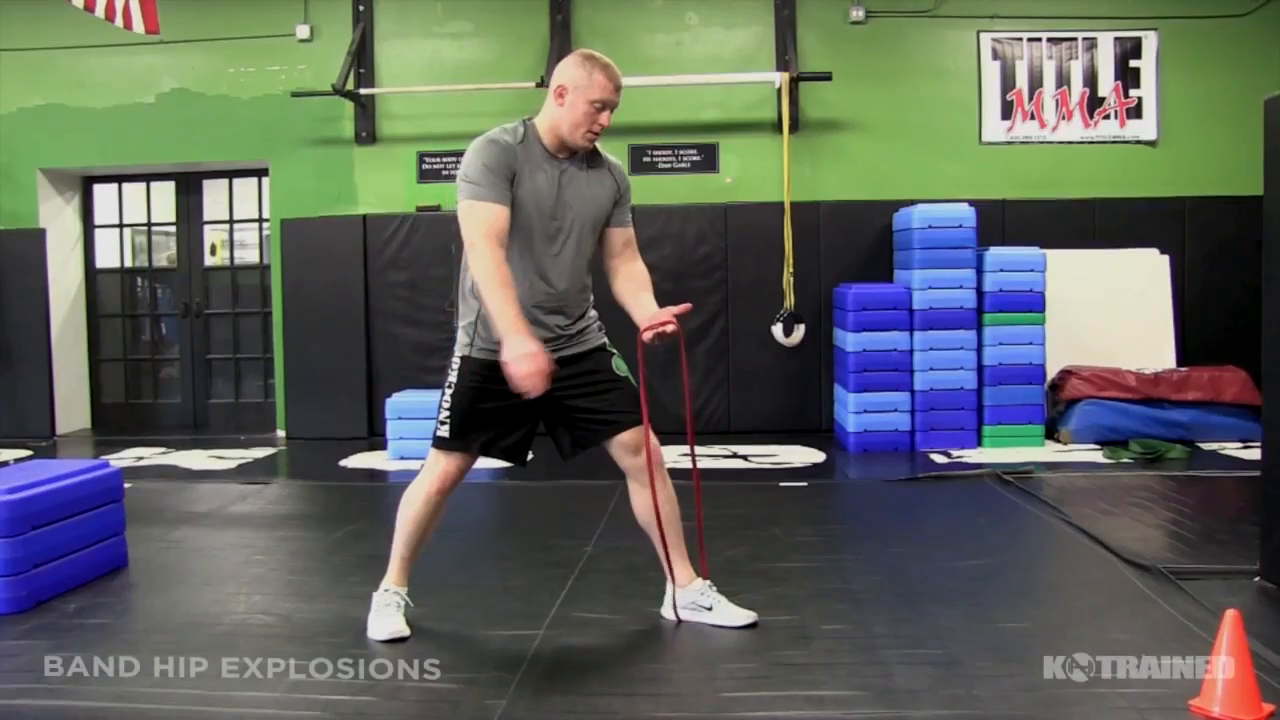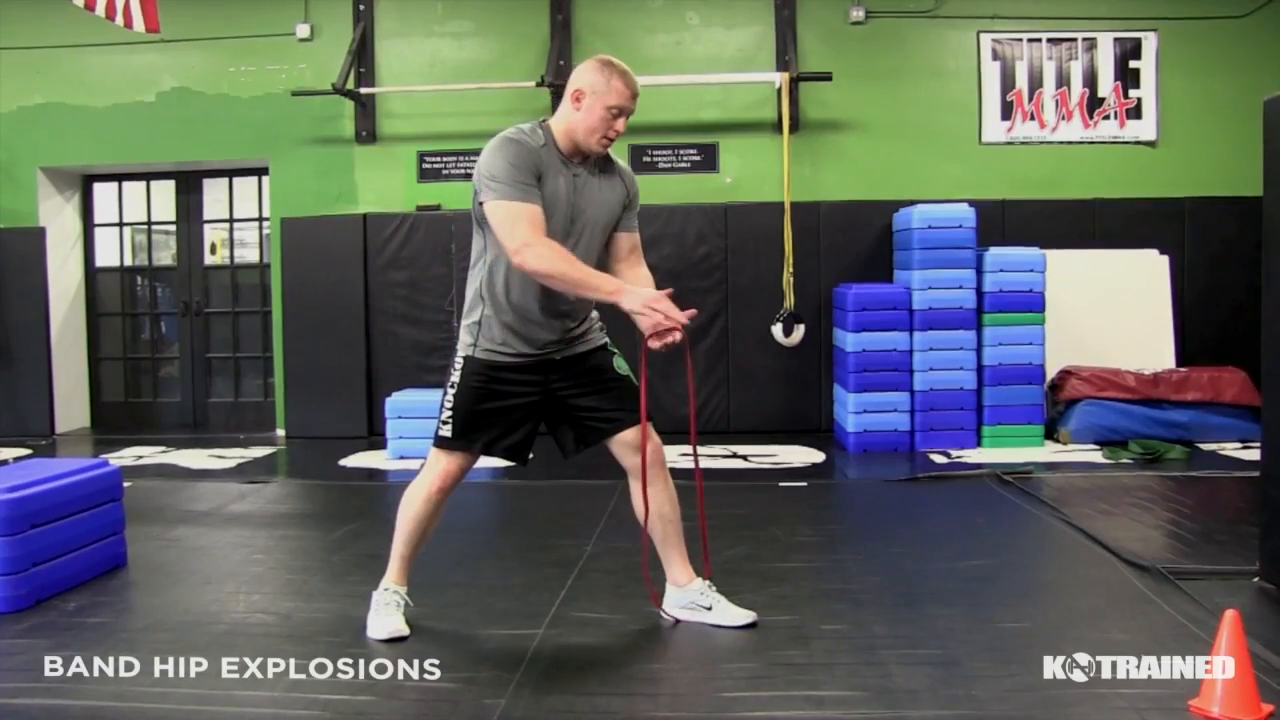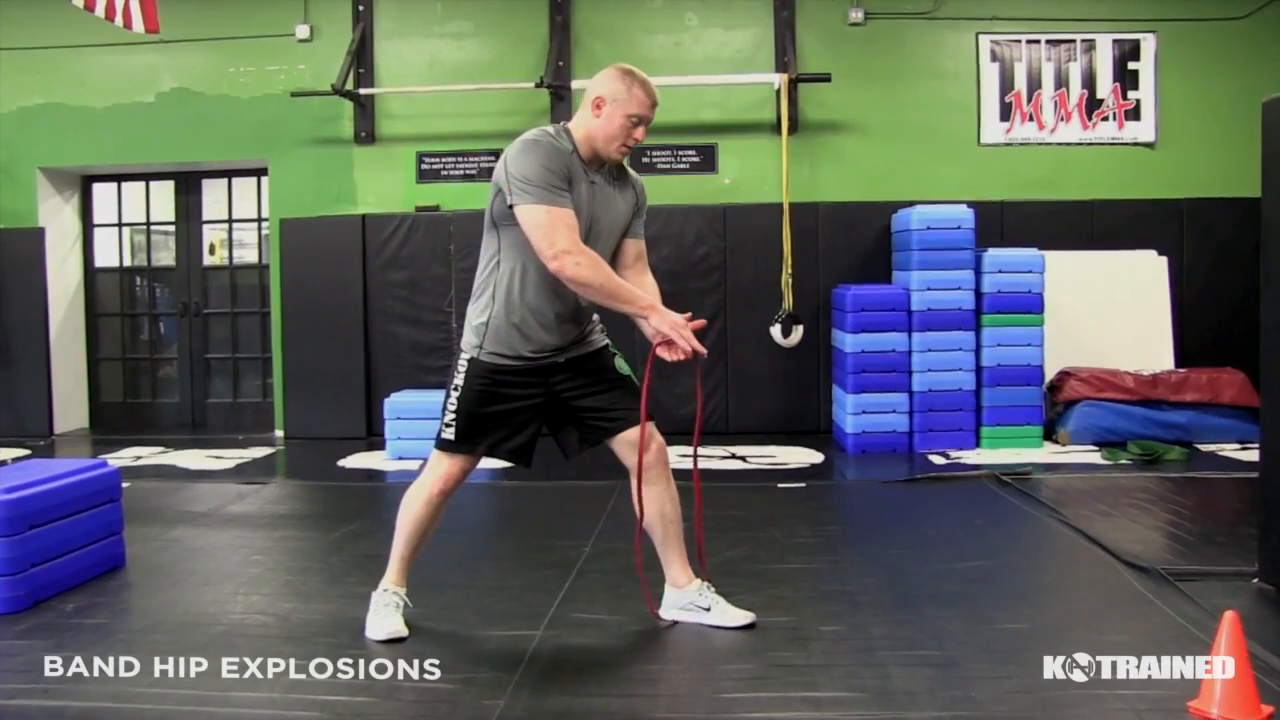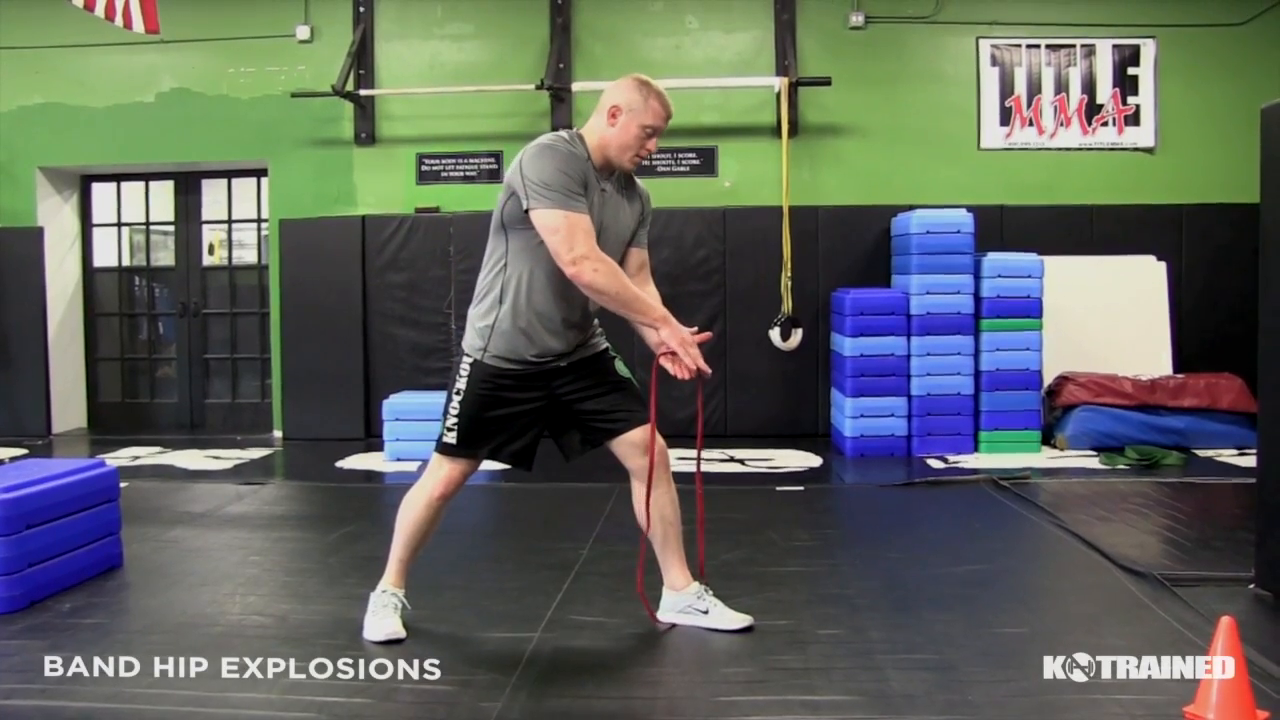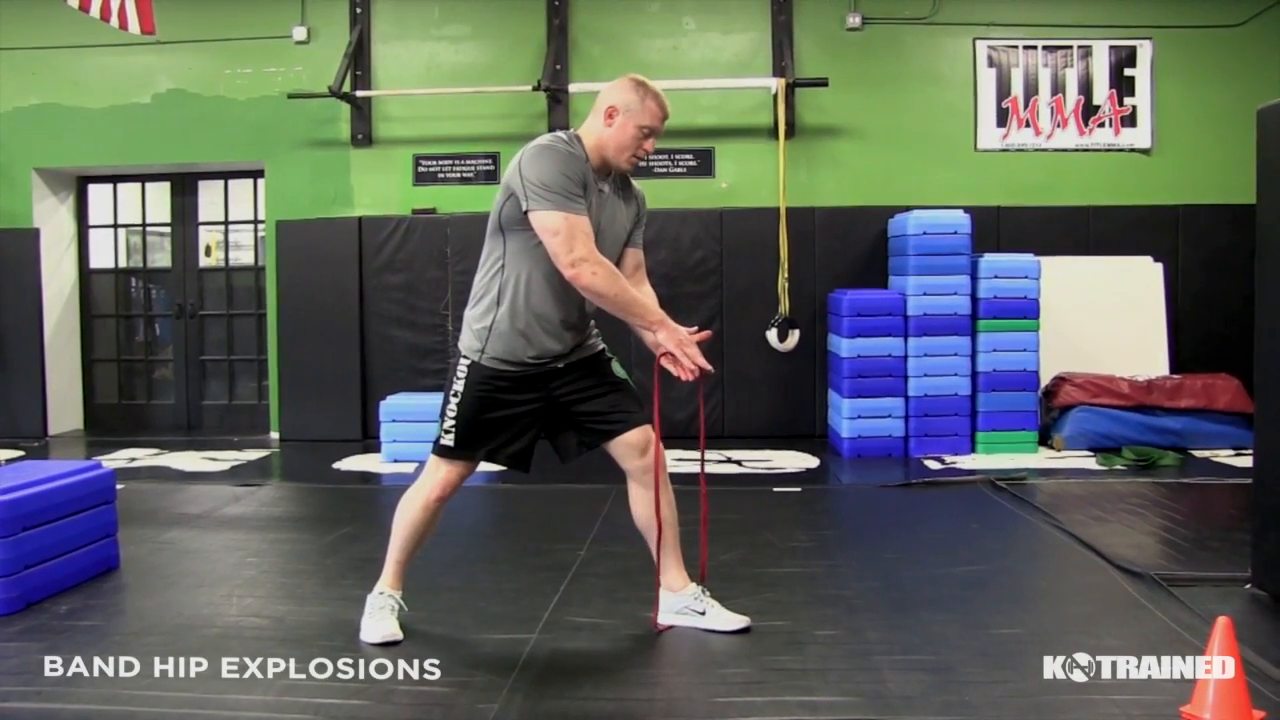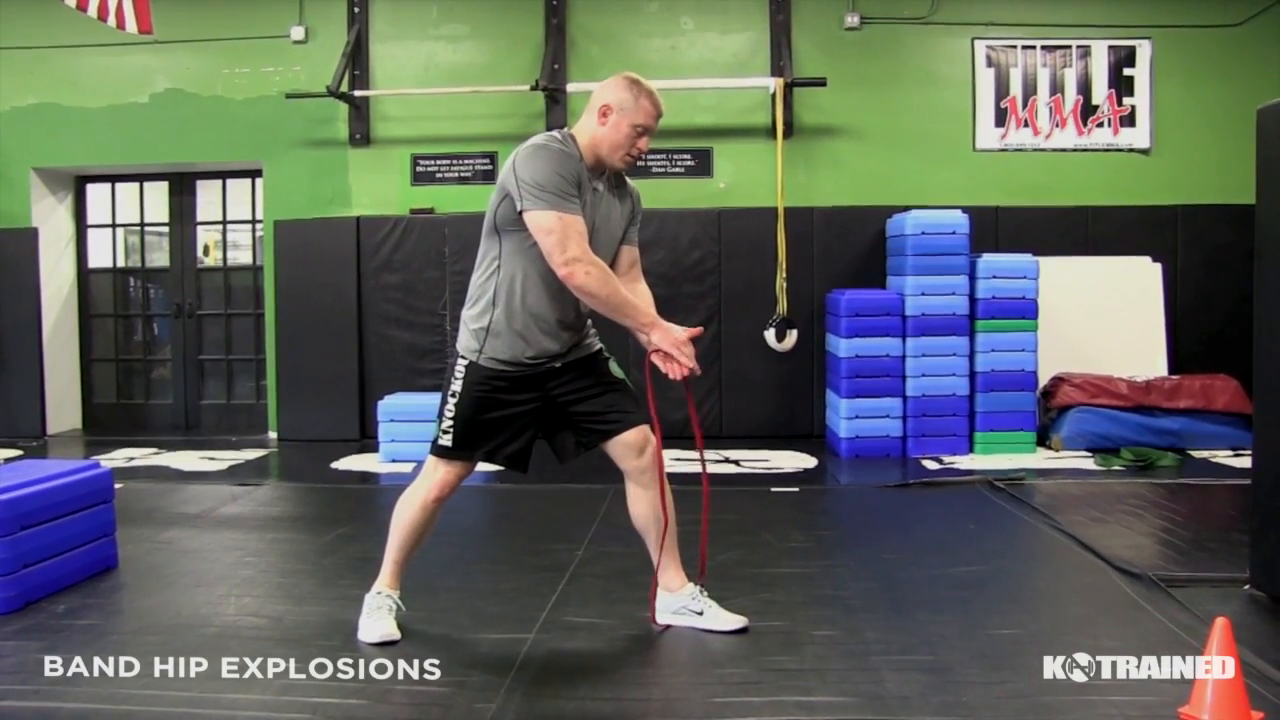
dt=0.4s
person 1, frame 1
left shoulder: (609, 175)
right shoulder: (495, 153)
left elbow: (623, 259)
right elbow: (485, 252)
left wrist: (645, 311)
right wrist: (516, 338)
left hip: (577, 345)
right hip: (495, 350)
left knee: (643, 453)
right knee: (442, 473)
left ankle: (685, 590)
right ankle: (391, 591)
person 1, frame 2
left shoulder: (619, 180)
right shoulder: (511, 153)
left elbow: (628, 262)
right elbow: (526, 251)
left wrist: (648, 314)
right wrist: (622, 295)
left hip: (577, 346)
right hip: (498, 349)
left knee: (646, 452)
right knee: (443, 473)
left ankle: (684, 590)
right ankle: (391, 590)
person 1, frame 3
left shoulder: (629, 188)
right shoulder: (535, 155)
left elbow: (633, 270)
right elbow: (563, 259)
left wrist: (655, 328)
right wrist: (653, 311)
left hip: (578, 348)
right hip: (501, 352)
left knee: (650, 452)
right knee: (444, 475)
left ankle: (683, 592)
right ankle: (390, 591)
person 1, frame 4
left shoulder: (634, 196)
right shoulder: (548, 159)
left elbow: (636, 281)
right elbow: (579, 265)
left wrist: (659, 339)
right wrist: (664, 322)
left hip: (579, 352)
right hip: (503, 354)
left knee: (649, 453)
right knee: (446, 477)
left ankle: (681, 594)
right ankle: (389, 593)
person 1, frame 5
left shoulder: (630, 197)
right shoulder: (548, 160)
left elbow: (632, 282)
right elbow: (580, 267)
left wrist: (659, 341)
right wrist: (663, 326)
left hip: (575, 353)
right hip: (501, 356)
left knee: (645, 452)
right knee: (442, 479)
left ankle: (678, 595)
right ankle: (386, 594)
person 1, frame 6
left shoulder: (624, 196)
right shoulder: (543, 160)
left elbow: (628, 280)
right elbow: (573, 267)
left wrist: (653, 339)
right wrist: (655, 326)
left hip: (573, 353)
right hip: (498, 356)
left knee: (644, 452)
right knee: (441, 480)
left ankle: (676, 595)
right ankle: (384, 594)
